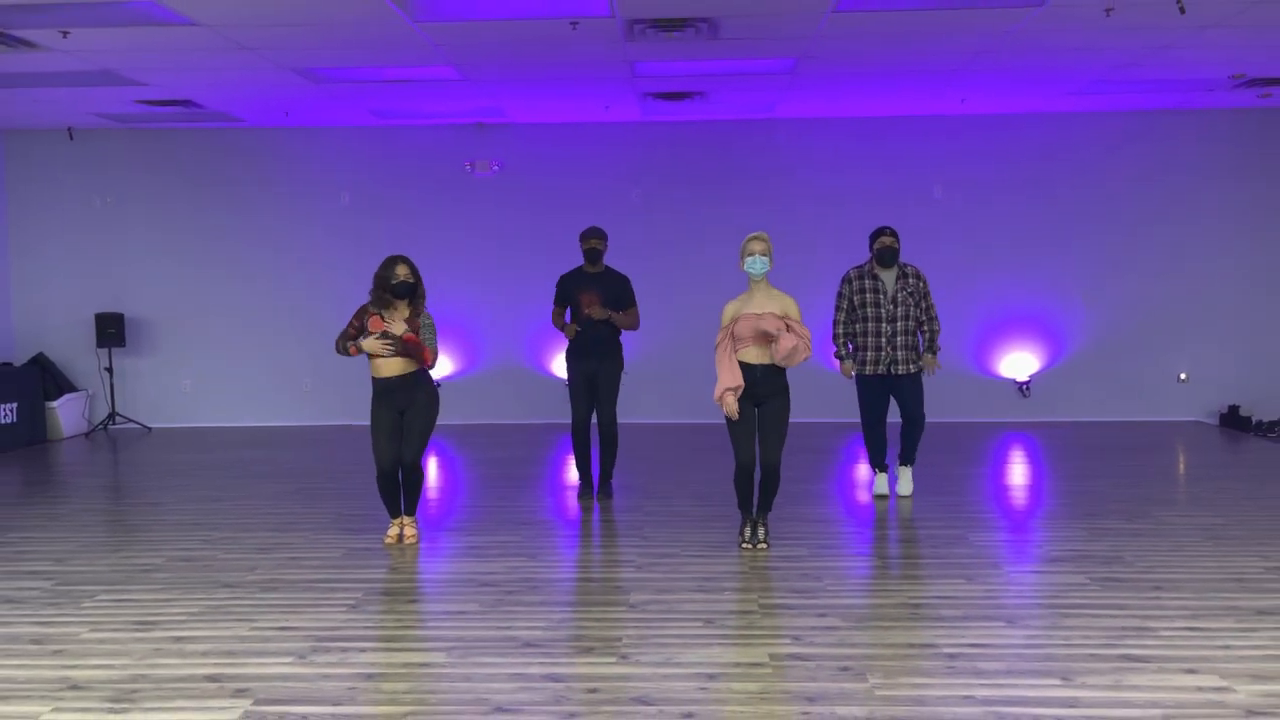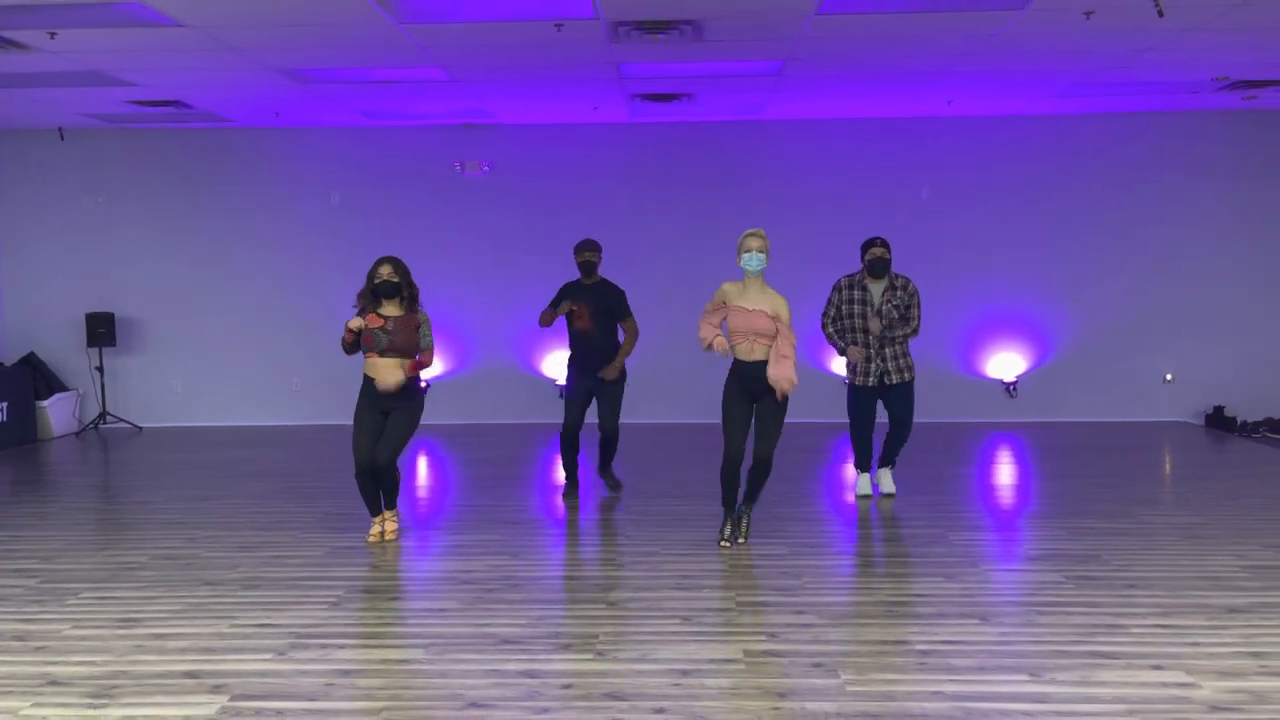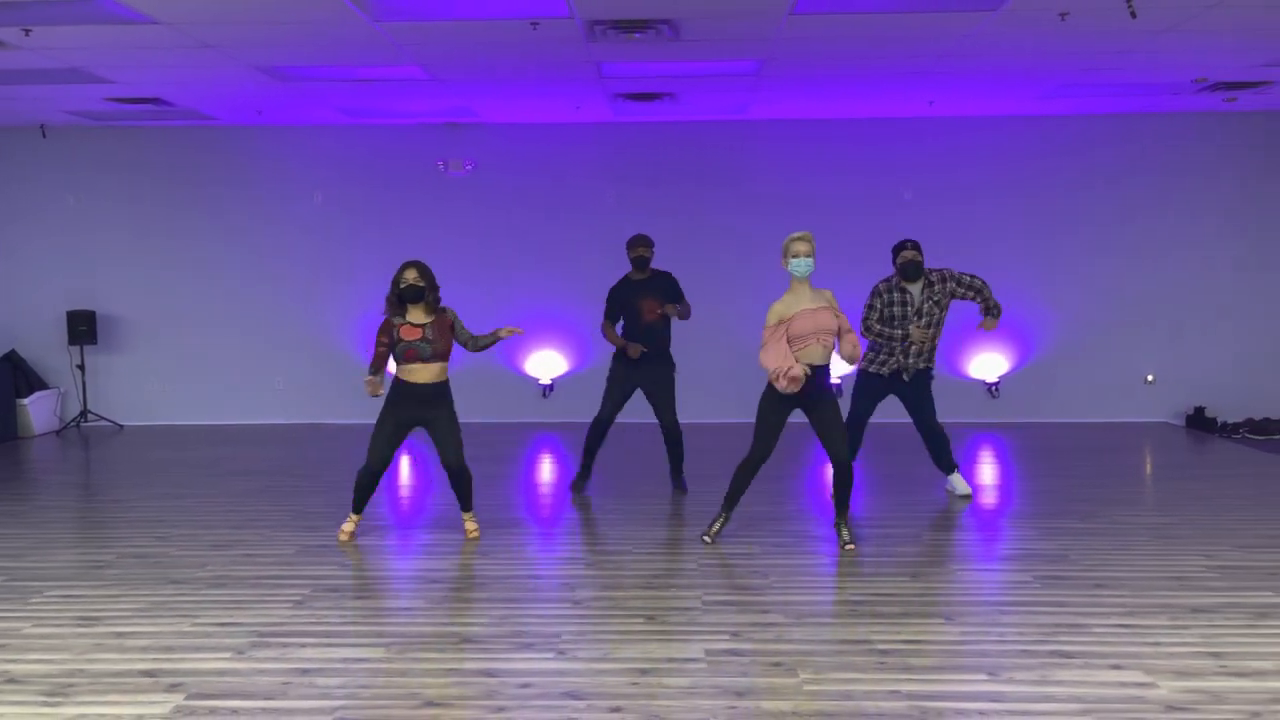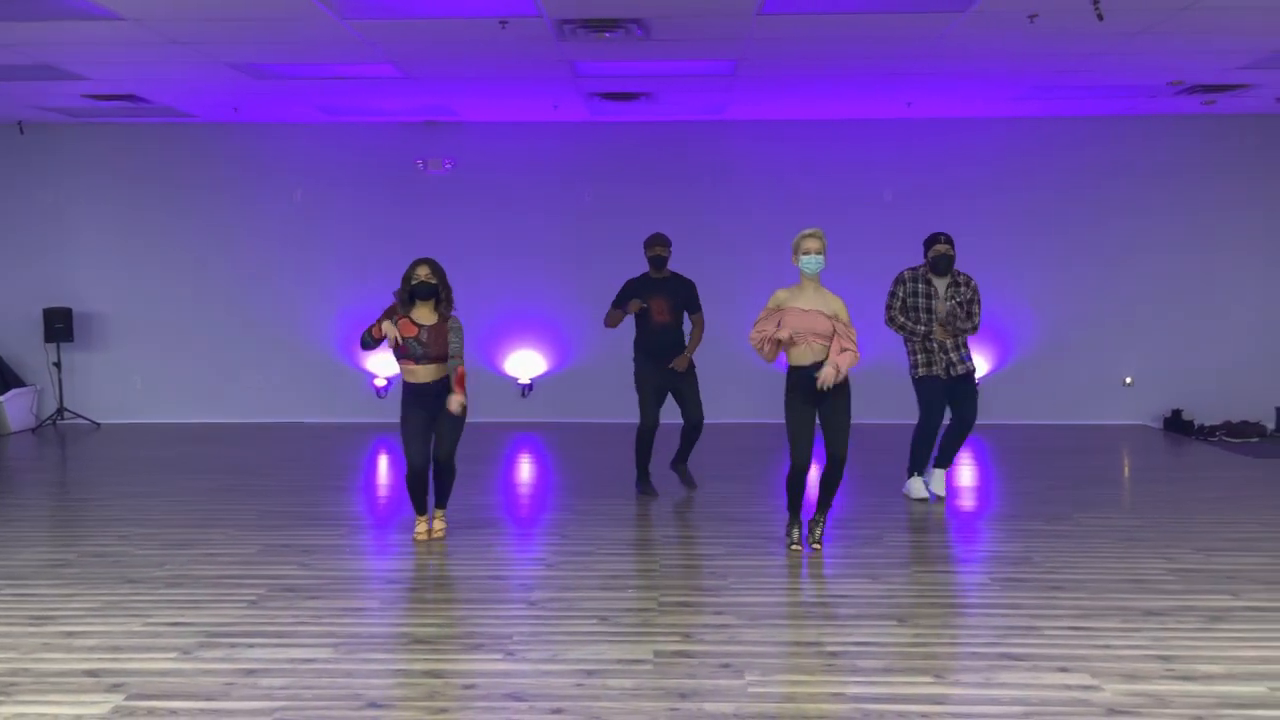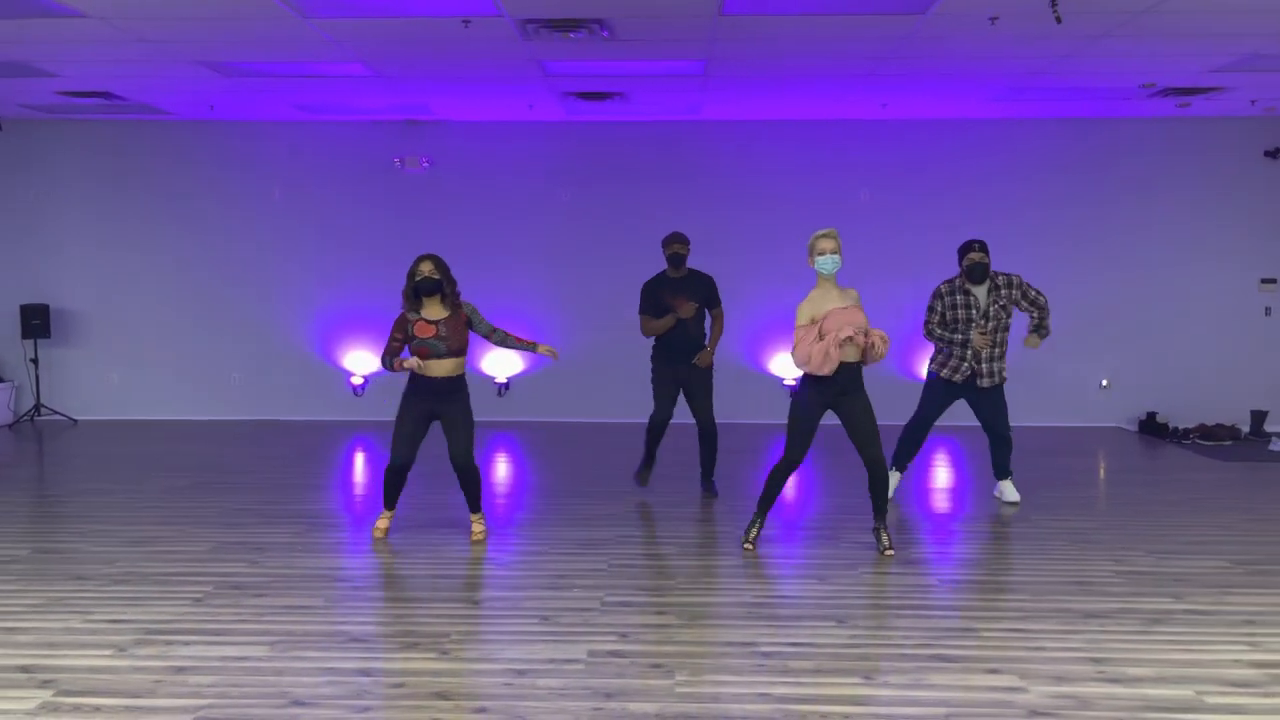
dt=0.5s
person 1, frame 1
left shoulder: (786, 303)
right shoulder: (733, 307)
left elbow: (803, 346)
right elbow: (724, 352)
left wrist: (777, 336)
right wrist: (727, 392)
left hip: (775, 385)
right hip: (743, 384)
left knee: (771, 462)
right knee: (745, 461)
left ankle: (763, 519)
right ankle: (746, 520)
person 1, frame 2
left shoulder: (777, 301)
right shoulder: (726, 291)
left elbow: (785, 347)
right elbow: (708, 320)
left wrist: (782, 379)
right wrist: (714, 338)
left hip: (767, 381)
right hip: (739, 379)
left knee: (763, 455)
right knee: (732, 455)
left ankle: (746, 507)
right ankle: (729, 517)
person 1, frame 3
left shoulder: (825, 297)
right shoulder: (779, 307)
left elbow: (842, 330)
right elbow: (770, 353)
left wrist: (850, 347)
right wrist: (789, 369)
left hip: (820, 386)
right hip: (784, 387)
left knee: (842, 457)
right knee: (757, 455)
left ankle: (842, 520)
right ankle: (724, 513)
person 1, frame 4
left shoulder: (834, 303)
right shoulder: (780, 297)
left elbow: (849, 349)
right elbow: (757, 338)
left wrist: (835, 369)
right wrist: (775, 338)
left hip: (829, 385)
right hip: (797, 385)
left knee: (837, 456)
right knee: (801, 461)
left ankle: (819, 519)
right ankle: (793, 521)
person 1, frame 5
left shoulder: (852, 296)
right shoulder: (807, 306)
right elbow: (803, 357)
left wrist: (875, 343)
right wrist: (837, 341)
left hip: (852, 386)
right hip: (816, 386)
left knee: (875, 459)
right knee: (791, 459)
left ankle: (880, 524)
right ankle: (758, 518)
person 2, frame 1
left shoulder: (422, 318)
right shoulder: (368, 312)
left elbow: (429, 360)
right elbow: (341, 344)
left wrist: (405, 334)
right wrist: (362, 345)
left hip: (419, 392)
right hip: (384, 396)
left knee: (410, 459)
right knee: (385, 464)
left ankle: (410, 519)
right ankle: (395, 520)
person 2, frame 2
left shoulder: (416, 316)
right shoulder: (366, 314)
left elbow: (427, 357)
right elbow: (348, 349)
left wrist: (404, 372)
right wrist: (351, 328)
left hip: (405, 398)
right hip: (370, 397)
left knee: (385, 459)
right knee: (363, 462)
left ankle: (391, 513)
right ankle: (376, 518)
person 2, frame 3
left shoulder: (445, 317)
right shoulder: (391, 324)
left elbow: (470, 342)
right elbow: (377, 363)
left wrist: (497, 335)
right wrist: (372, 381)
left hip: (439, 402)
right hip: (401, 401)
left knee: (455, 463)
right knee: (375, 464)
left ankle: (468, 515)
right ankle: (354, 517)
person 2, frame 4
left shoulder: (450, 323)
right shoulder: (397, 313)
left elbow: (456, 363)
right elbow: (366, 342)
left wrist: (457, 393)
right wrist: (383, 326)
left hip: (446, 396)
right hip: (414, 400)
left knee: (444, 460)
right knee: (418, 465)
left ankle: (439, 514)
right ankle: (422, 518)
person 2, frame 5
left shoulder: (462, 311)
right shoulder: (406, 319)
left elbow: (494, 334)
right elbow: (386, 359)
left wrist: (534, 347)
right wrist: (405, 362)
left hip: (454, 395)
right hip: (418, 395)
left knee: (462, 461)
right knee: (400, 460)
left ankle: (477, 516)
right ankle: (387, 513)
person 3, frame 1
left shoulder: (915, 277)
right shoulder: (853, 278)
left elbow: (929, 317)
right elbow: (841, 320)
left wrist: (930, 350)
right wrist: (844, 355)
left hip: (908, 364)
right hip: (869, 364)
left knee: (914, 417)
right knee: (873, 421)
left ankle: (905, 467)
right ankle: (880, 473)
person 3, frame 2
left shoulder: (905, 287)
right shoulder: (844, 286)
left elbow: (913, 324)
right elbow: (828, 322)
left wrist: (884, 329)
right wrist: (845, 347)
left hip: (899, 369)
right hip: (862, 371)
left knee: (902, 422)
right knee: (861, 425)
left ankle: (885, 468)
right ankle: (863, 472)
person 3, frame 3
left shoulder: (943, 280)
right shoulder: (883, 290)
left elbow: (977, 287)
right elbow: (868, 327)
left wrist: (991, 312)
right wrist: (905, 334)
left hip: (916, 370)
right hip: (877, 366)
left knee: (929, 425)
right knee: (856, 418)
left ankle: (952, 474)
person 3, frame 4
left shoulder: (966, 284)
right shoulder: (906, 280)
left elbow: (973, 323)
right elbow: (892, 317)
left wrist: (948, 316)
right wrist: (929, 331)
left hip: (959, 362)
right hip: (925, 364)
left knee: (966, 416)
right knee: (930, 420)
left ankle: (937, 470)
right ankle: (913, 477)
person 3, frame 5
left shoulder: (1010, 284)
right shoulder: (945, 291)
left elbow: (1039, 303)
right elbow: (930, 329)
left wrist: (1039, 331)
right wrist: (966, 340)
left hip: (989, 375)
right hip: (949, 370)
left knee: (1000, 431)
right knee: (921, 420)
left ankle: (1003, 480)
right ankle: (896, 471)
person 4, frame 1
left shoulder: (619, 281)
right shoulder: (568, 280)
left elbow: (634, 322)
right elbow: (556, 314)
left wrist: (609, 315)
right wrist: (564, 326)
left hip: (609, 360)
right hip: (578, 360)
left knee: (607, 419)
right knee: (580, 420)
left ankle: (605, 480)
right ankle: (585, 480)
person 4, frame 2
left shoulder: (612, 293)
right shoulder: (567, 290)
left elbow: (631, 331)
right elbow: (542, 322)
left wrist: (617, 364)
right wrist: (557, 310)
left hip: (608, 371)
right hip: (579, 370)
left knee: (609, 426)
right knee: (570, 427)
left ankle: (605, 468)
right ankle: (571, 480)
person 4, frame 3
left shoulder: (666, 281)
right shoulder: (619, 291)
left elbow: (685, 308)
right elbow: (607, 328)
left wrist: (677, 311)
right wrist: (626, 345)
left hip: (660, 365)
right hip: (626, 365)
left knee: (669, 422)
right knee: (604, 418)
left ankle: (677, 475)
right ankle: (584, 471)
person 4, frame 4
left shoulder: (684, 285)
right shoulder: (633, 286)
left elbow: (698, 323)
right elbow: (608, 322)
left wrist: (687, 354)
right wrist: (625, 310)
left hip: (679, 362)
right hip: (647, 364)
left knee: (695, 419)
right knee: (649, 422)
left ankle: (680, 463)
right ankle: (642, 478)
person 4, frame 5
left shoulder: (704, 282)
right shoulder: (652, 286)
left elbow: (717, 317)
right elbow: (647, 329)
left wrist: (710, 349)
right wrist: (677, 315)
left hip: (697, 362)
right hip: (665, 363)
left knee: (706, 420)
right knee: (662, 415)
left ankle: (708, 478)
right ankle: (648, 462)
